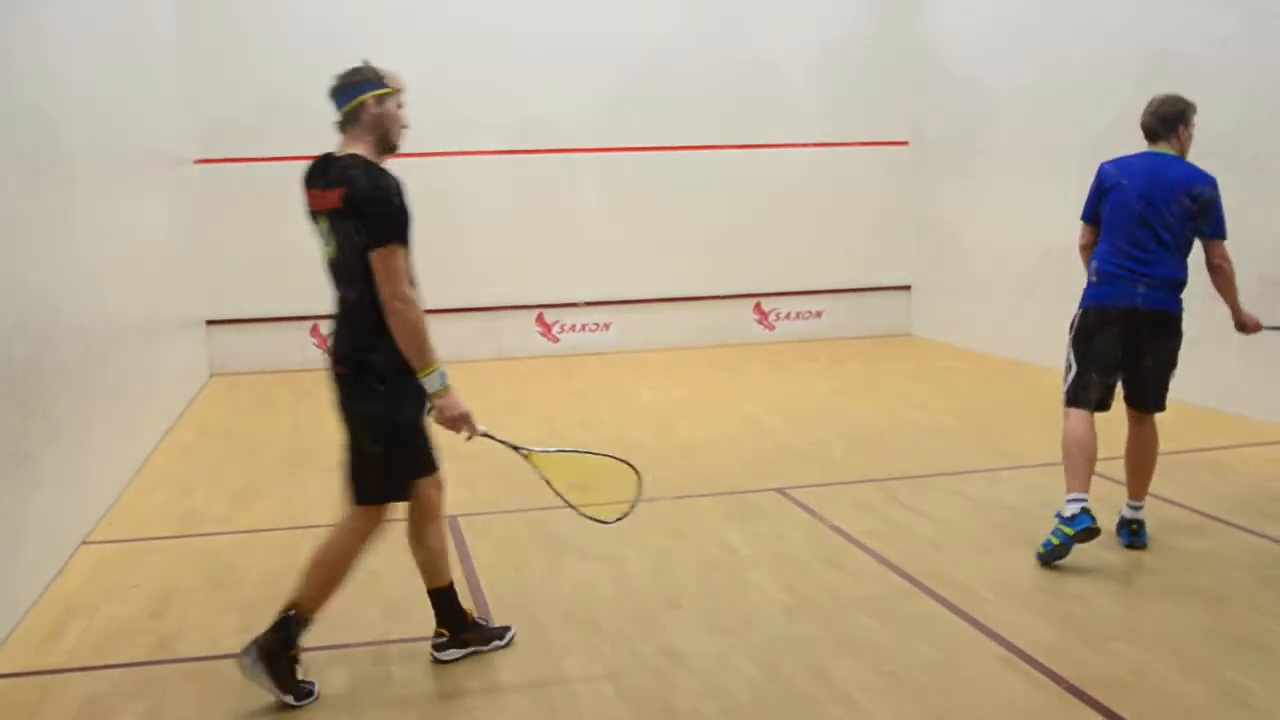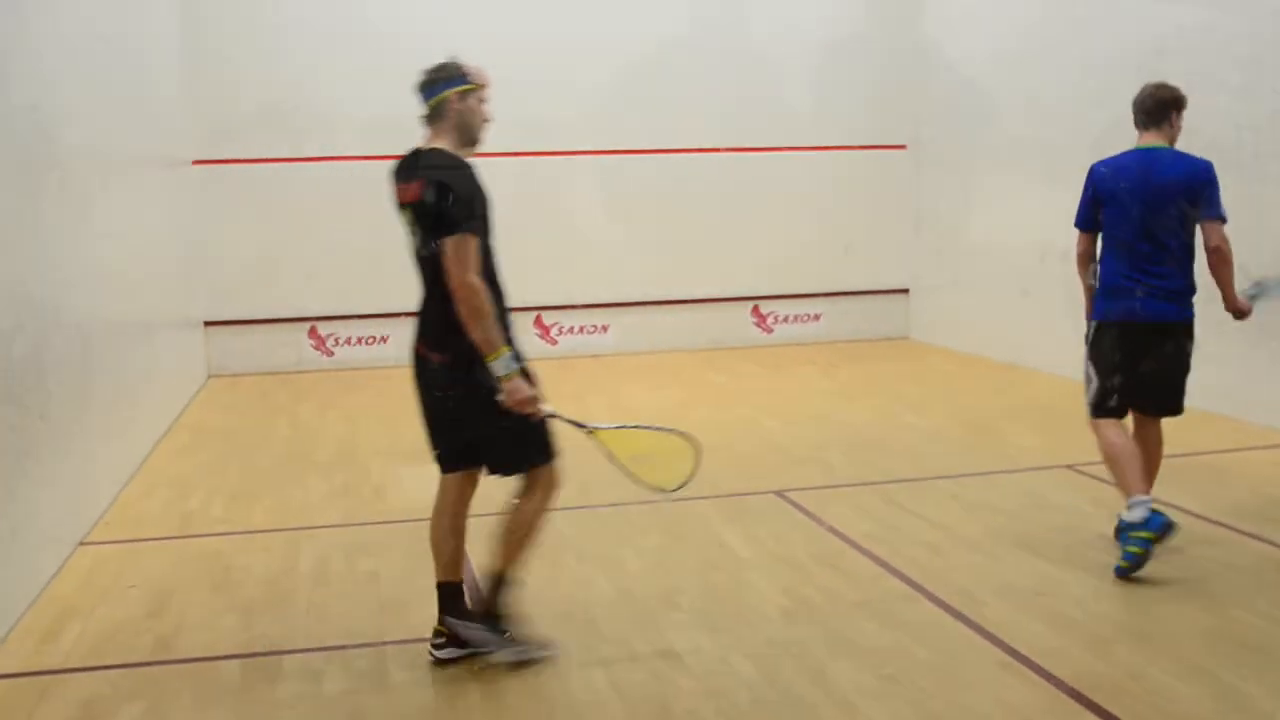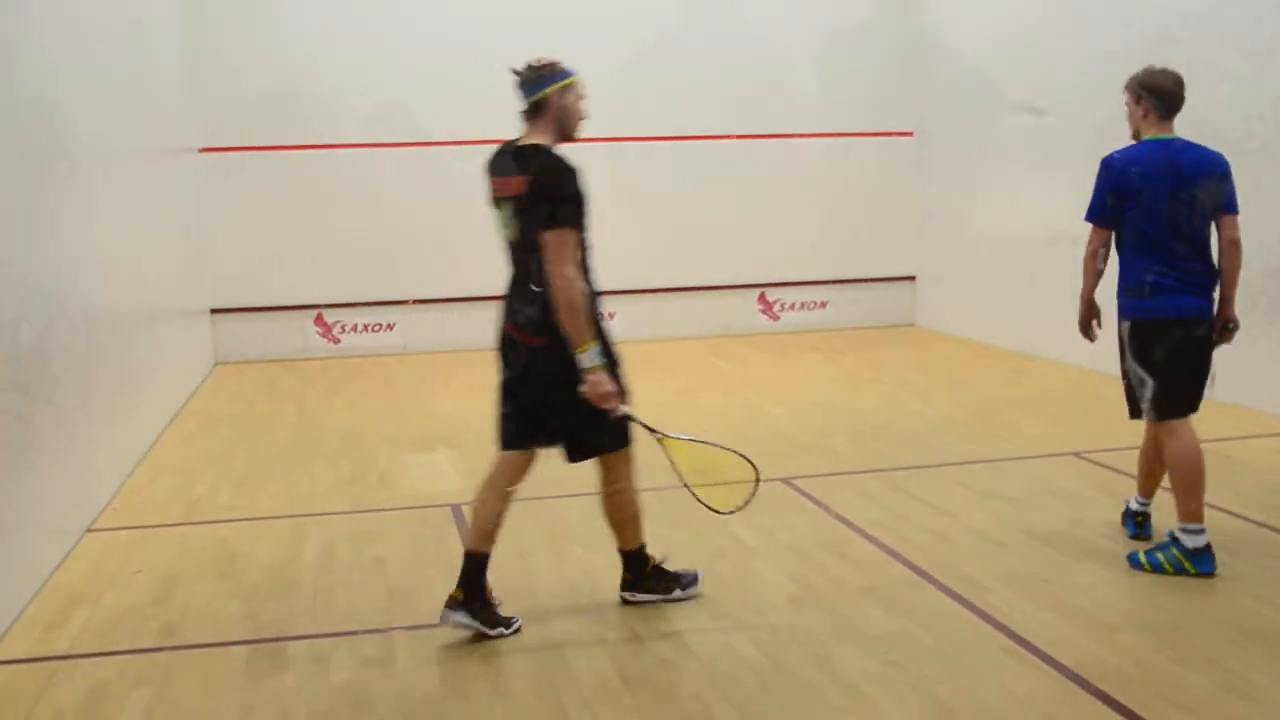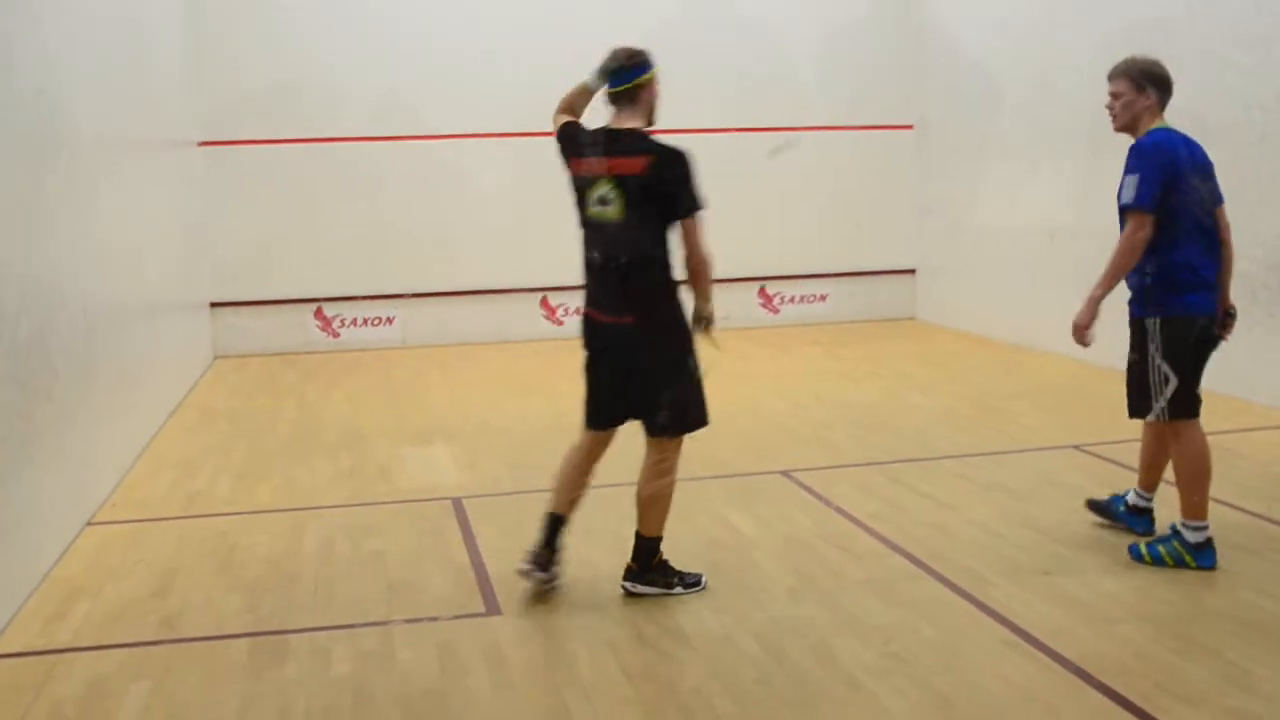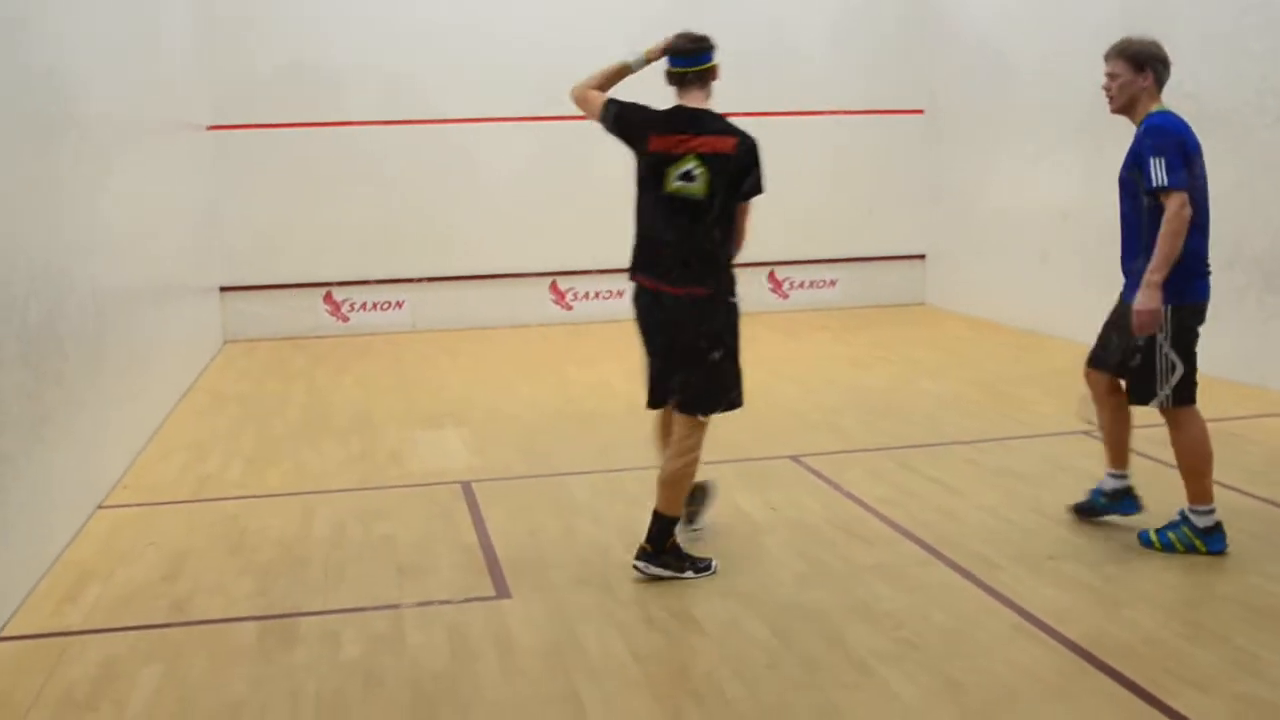
dt=0.3s
person 1, frame 1
left shoulder: (322, 176)
right shoulder: (376, 188)
right elbow: (396, 299)
left wrist: (378, 92)
right wrist: (439, 385)
left hip: (358, 364)
right hip: (381, 372)
left knee: (425, 494)
right knee: (366, 517)
left ankle: (454, 624)
right ankle: (276, 646)
person 1, frame 2
left shoulder: (411, 170)
right shoulder: (453, 177)
right elbow: (466, 283)
left wrist: (466, 84)
right wrist: (505, 370)
left hip: (434, 355)
right hip: (471, 358)
left knee: (457, 484)
right knee: (541, 476)
left ankle: (454, 624)
right ankle: (486, 611)
person 1, frame 3
left shoulder: (502, 164)
right shoulder: (555, 173)
left elbow: (533, 137)
right elbow: (564, 276)
left wrist: (541, 86)
right wrist: (591, 362)
left hip: (519, 337)
right hip: (561, 342)
left knee: (513, 462)
right knee: (615, 460)
left ankle: (470, 594)
right ankle: (640, 574)
person 1, frame 4
left shoulder: (578, 149)
right shoulder: (667, 161)
left elbow: (564, 113)
right elbow: (695, 255)
left wrist: (598, 77)
right wrist: (703, 308)
left hip: (600, 319)
right hip: (652, 322)
left knee: (596, 435)
right knee: (665, 444)
left ankle: (547, 546)
right ankle: (645, 566)
person 1, frame 5
left shoulder: (645, 125)
right shoulder: (740, 145)
left elbow: (582, 92)
right elbow: (736, 230)
left wrist: (637, 59)
left hip: (653, 292)
right hip: (708, 296)
left knee: (672, 408)
right knee: (691, 420)
left ankle: (684, 497)
right ankle: (657, 546)
person 2, frame 1
left shoulder: (1110, 171)
right shoulder: (1200, 184)
left elbow: (1086, 242)
right elbow: (1216, 260)
right wrist: (1237, 313)
left hip: (1105, 303)
right hip: (1161, 311)
left knee: (1080, 407)
right knee: (1142, 415)
left ankle: (1076, 511)
right ankle: (1132, 518)
person 2, frame 2
left shoulder: (1102, 173)
right shoulder: (1197, 172)
left elbow: (1084, 251)
right elbow: (1216, 244)
left wrist: (1094, 297)
right wrist: (1231, 300)
left hip: (1115, 312)
right hip: (1172, 316)
left knee: (1106, 416)
right knee: (1148, 417)
left ankle: (1142, 513)
right ankle: (1137, 518)
person 2, frame 3
left shoulder: (1120, 166)
right shoulder: (1213, 163)
left elbow: (1099, 244)
right elbow: (1231, 241)
left wrist: (1086, 299)
right wrist: (1227, 308)
left hip: (1148, 311)
right hip: (1196, 310)
left knee: (1170, 420)
right knee: (1164, 414)
left ankle: (1194, 543)
right ankle: (1138, 510)
person 2, frame 4
left shoulder: (1147, 151)
right shoulder: (1192, 151)
left elbow: (1138, 233)
right elbow: (1222, 232)
left wrist: (1094, 299)
right wrist: (1223, 301)
left hip: (1166, 306)
right hip: (1199, 304)
left knee: (1178, 419)
right knee: (1164, 411)
left ankle: (1195, 538)
right ankle: (1137, 505)
person 2, frame 5
left shoulder: (1161, 132)
right shoulder: (1155, 132)
left elbow: (1179, 210)
left wrist: (1153, 284)
left hip: (1169, 296)
right hip: (1146, 292)
left knee: (1177, 404)
right knee: (1101, 375)
left ankle: (1202, 521)
right ankle: (1116, 488)
